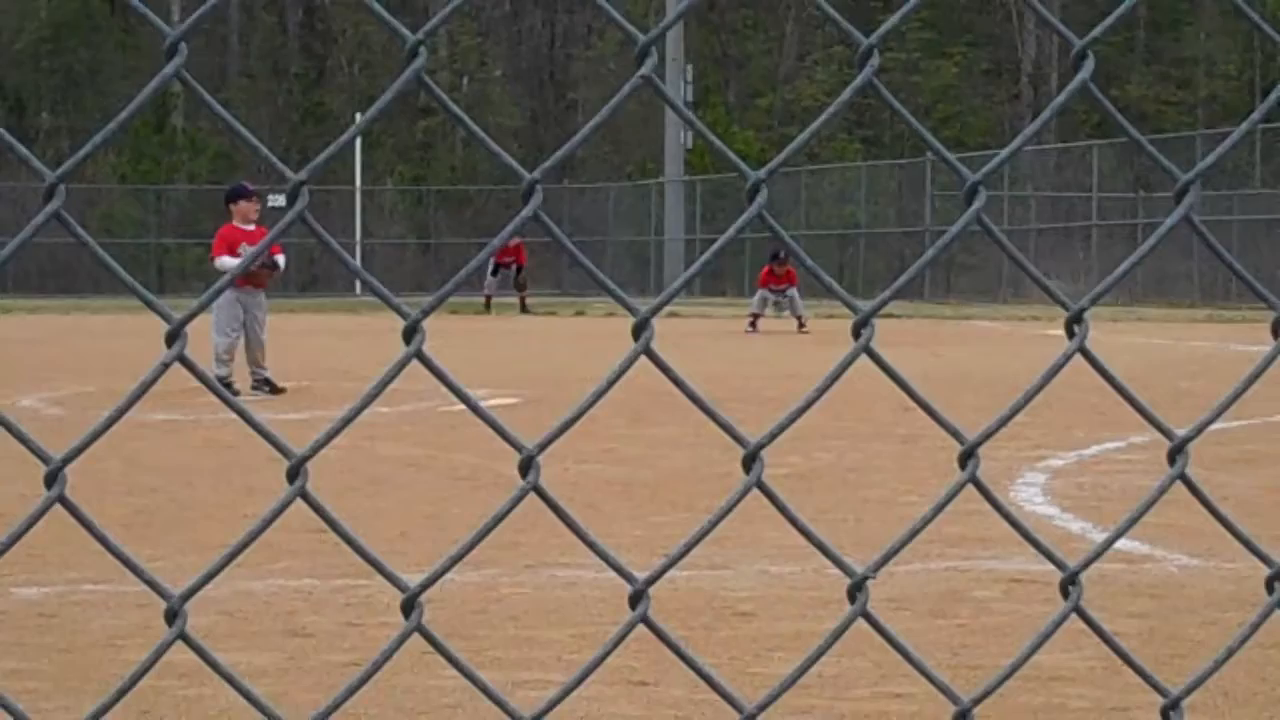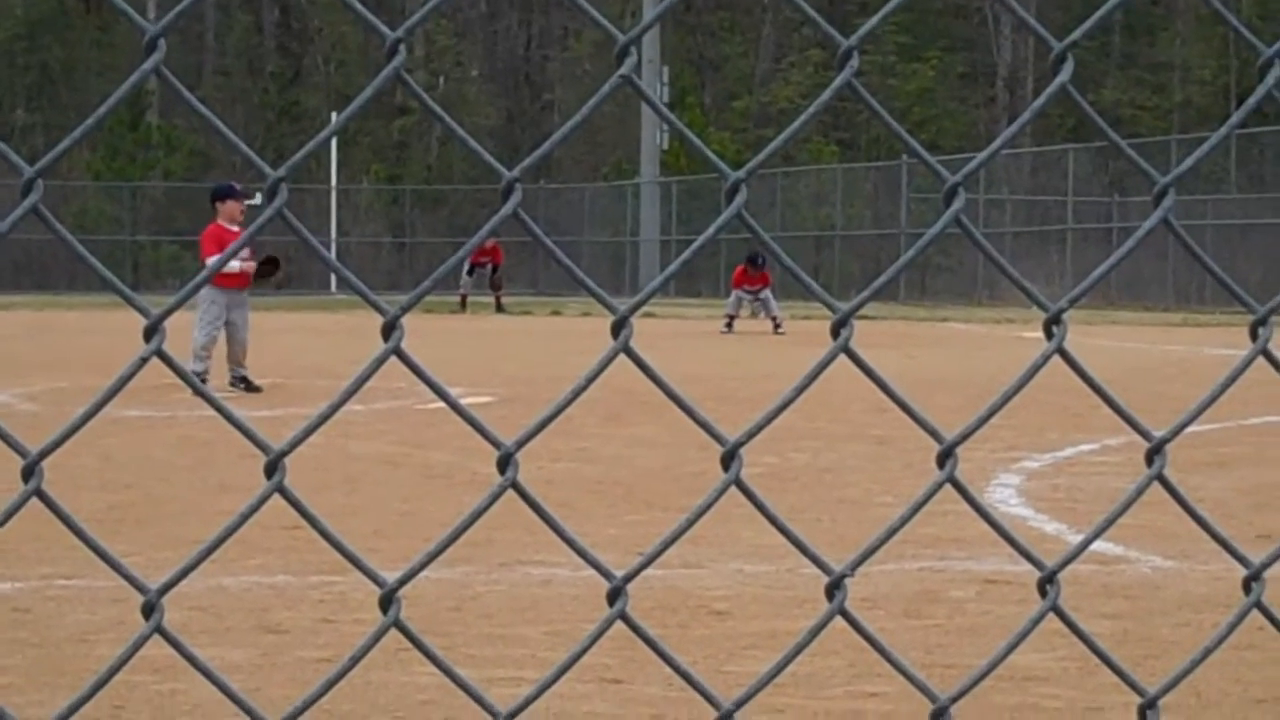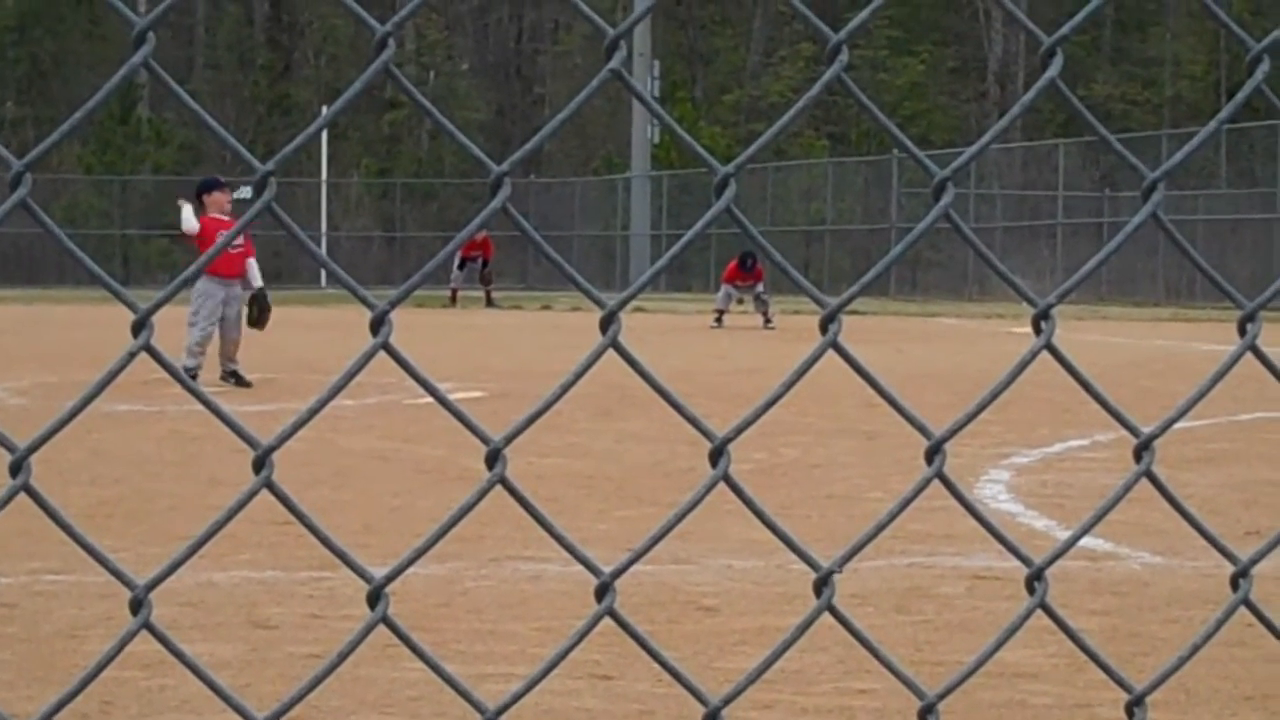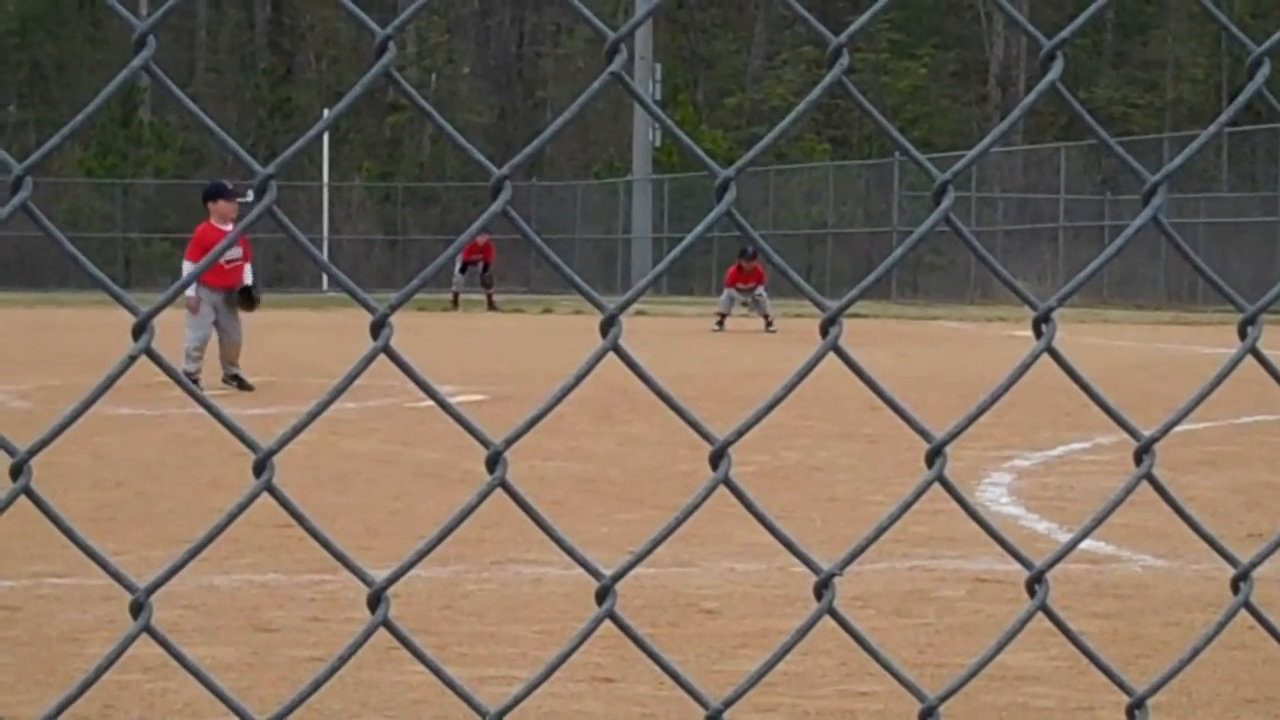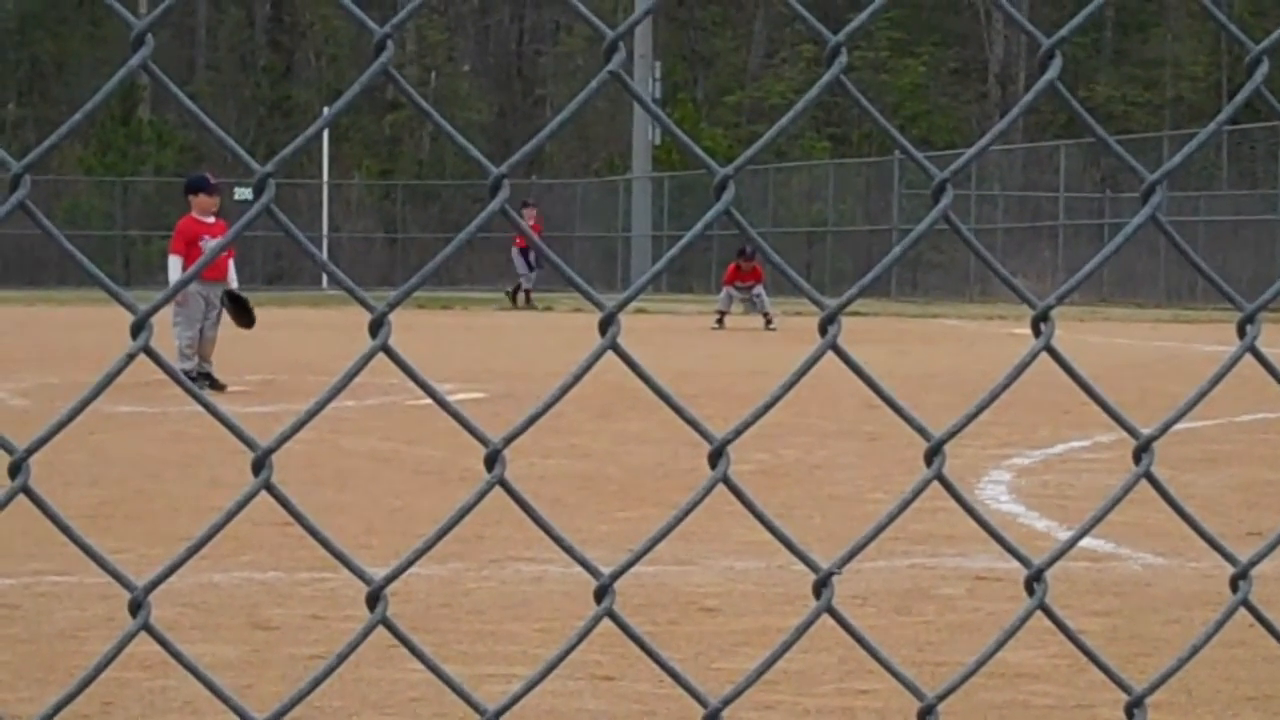
dt=1s
person 1, frame 1
left shoulder: (263, 233)
right shoulder: (225, 233)
left elbow: (279, 257)
right elbow: (219, 261)
left wrist: (273, 265)
right wrist: (243, 264)
left hip: (256, 293)
right hip: (231, 292)
left knee: (257, 337)
right knee: (227, 336)
left ankle: (260, 378)
right ankle: (223, 380)
person 1, frame 2
left shoulder: (243, 234)
right shoulder: (212, 232)
right elbow: (212, 262)
left wrist: (254, 267)
right wrist: (240, 266)
left hip: (240, 294)
right hip: (215, 293)
left knee: (240, 338)
right knee: (207, 335)
left ankle: (238, 376)
right ankle: (198, 376)
person 1, frame 3
left shoulder: (236, 226)
right shoulder: (206, 223)
left elbow: (248, 257)
right elbow: (189, 228)
left wrist: (258, 285)
right wrist: (186, 207)
left hip: (234, 286)
right hip: (211, 285)
left knee: (232, 332)
right knee: (202, 330)
left ankle: (229, 370)
right ankle: (190, 371)
person 1, frame 4
left shoulder: (240, 233)
right shoulder: (202, 233)
left elbow: (246, 262)
right elbow: (189, 264)
left wrist: (247, 286)
right wrist: (190, 293)
left hip: (228, 295)
right hip: (205, 293)
left knee: (234, 336)
right knee: (199, 335)
left ankle: (231, 374)
right ankle: (191, 375)
person 1, frame 5
left shoulder: (222, 226)
right shoulder: (185, 226)
left elbow: (229, 258)
right elbow: (175, 257)
left wrist: (233, 286)
right wrist: (176, 286)
left hip: (217, 287)
right hip: (194, 286)
left knee: (210, 332)
right knee: (189, 330)
left ankle: (204, 371)
right ankle: (187, 372)
